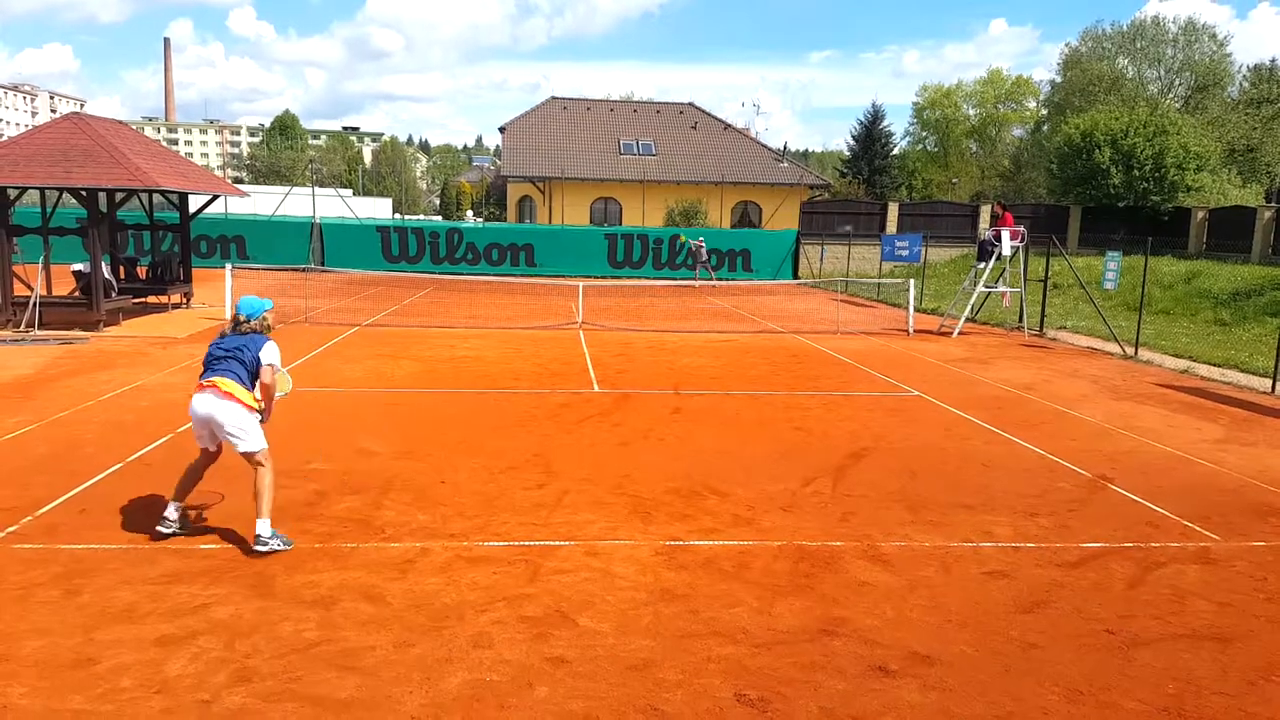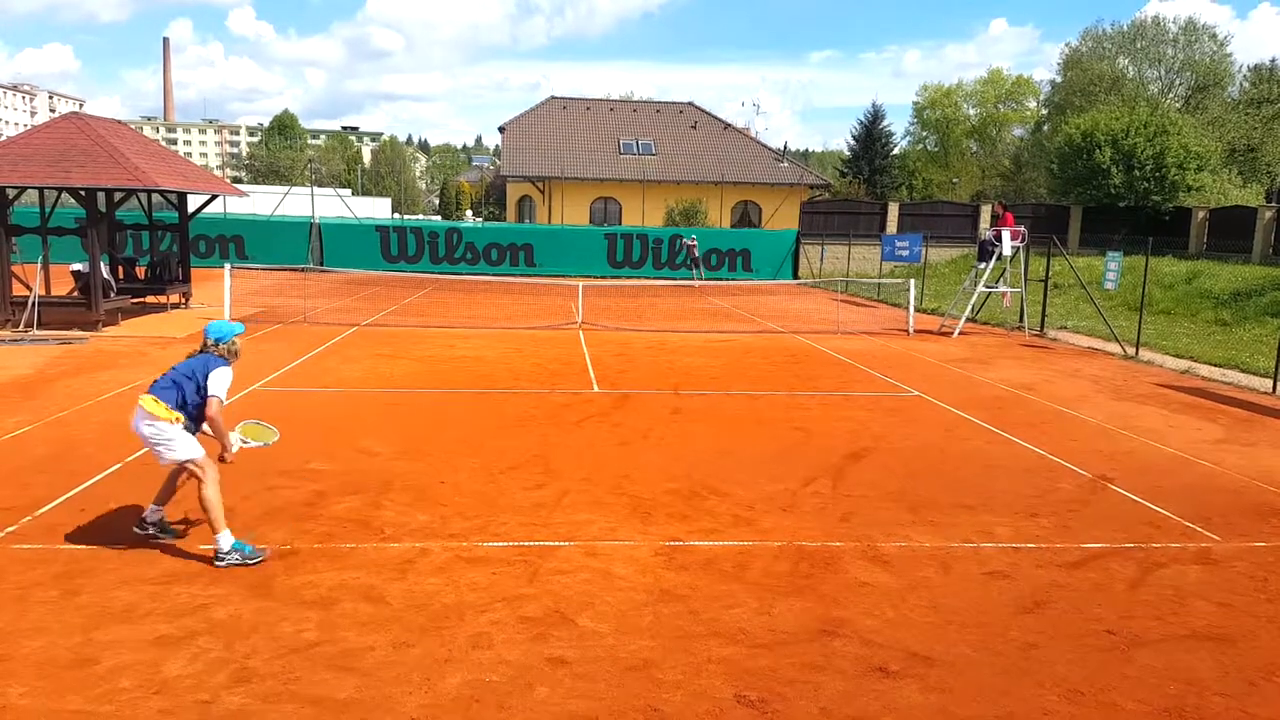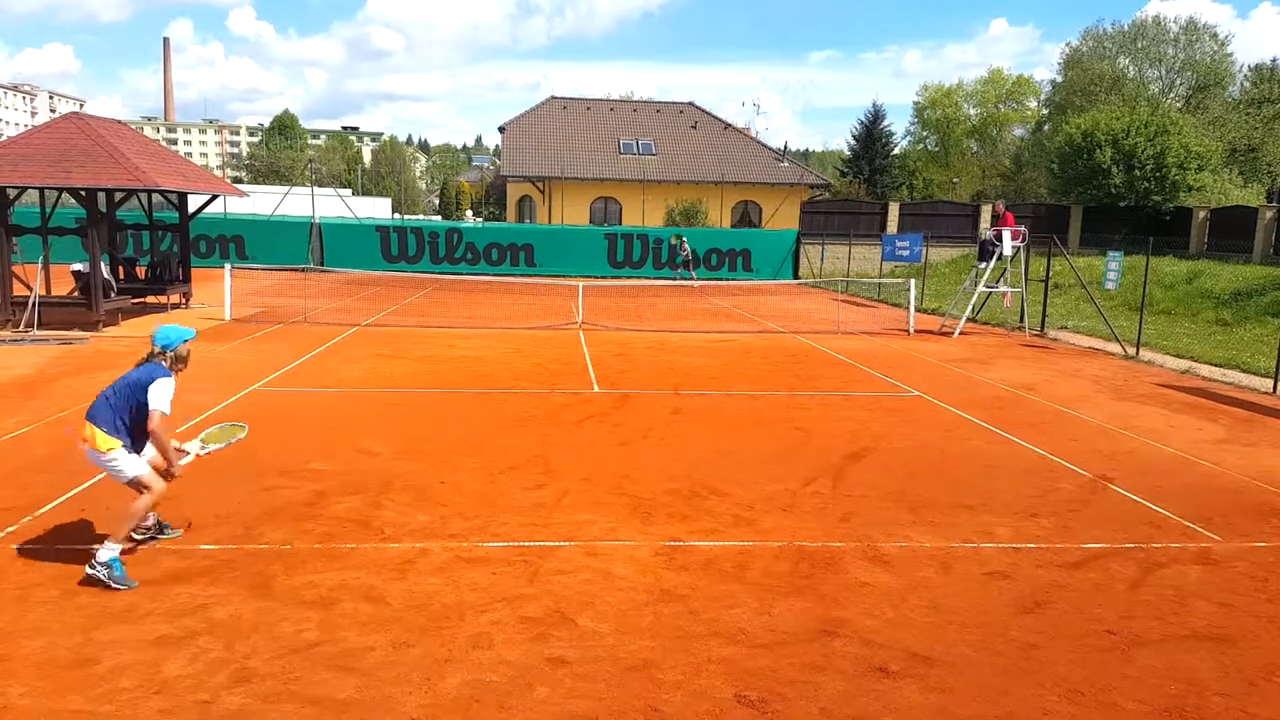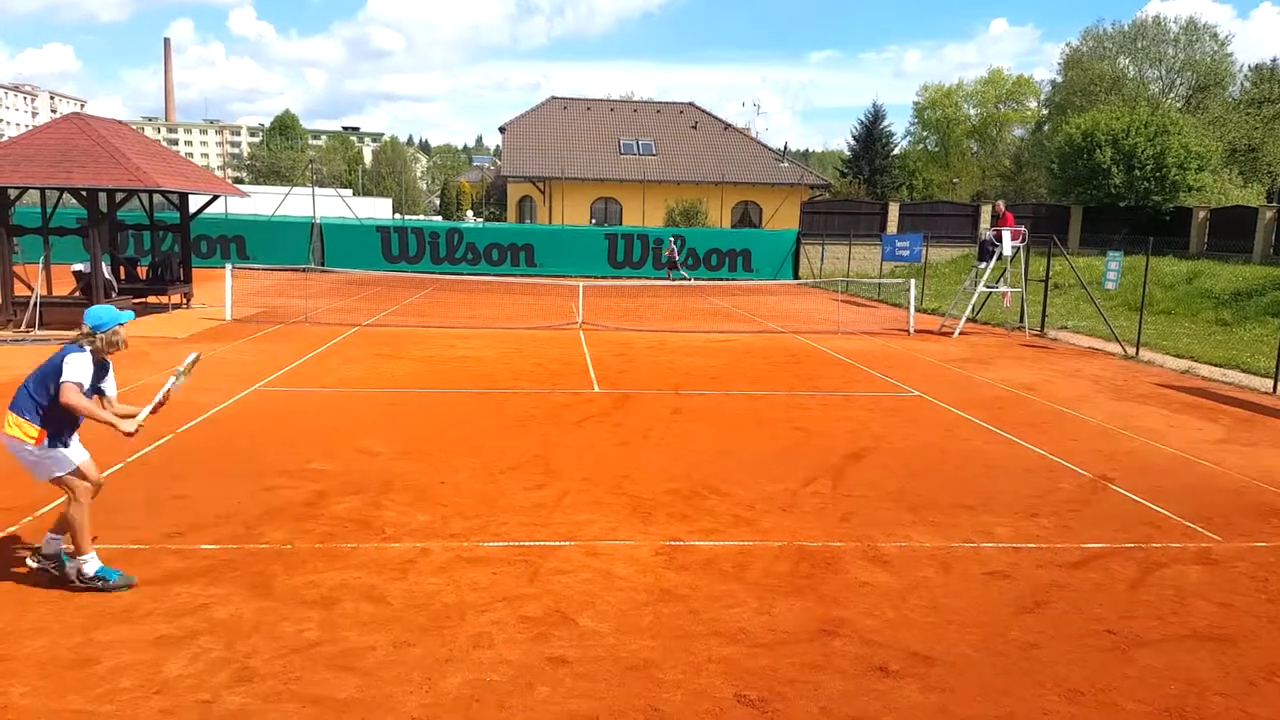
dt=0.2s
person 1, frame 1
left shoulder: (220, 342)
right shoulder: (266, 344)
right elbow: (267, 380)
right wrist: (268, 409)
left hip: (200, 402)
right hip: (231, 406)
left knee: (208, 456)
right knee: (263, 463)
left ankle: (171, 516)
right ankle: (264, 534)
person 1, frame 2
left shoulder: (196, 362)
right shoulder: (222, 368)
right elbow: (212, 414)
left wrist: (210, 434)
right wrist: (227, 446)
left hip: (146, 416)
right hip: (160, 420)
left knee: (188, 463)
right knee: (207, 474)
left ankle: (151, 520)
right ankle: (227, 547)
person 1, frame 3
left shoulder: (149, 371)
right shoulder: (164, 379)
right elbow: (155, 427)
left wrist: (173, 448)
right wrist: (172, 460)
left hip: (110, 434)
right hip: (106, 441)
left knee: (159, 468)
right knee: (155, 488)
left ankle: (146, 525)
right ankle: (104, 560)
person 1, frame 4
left shoulder: (102, 364)
right shoulder: (80, 357)
left elbow: (112, 408)
right elbow: (68, 398)
left wrist: (147, 410)
right wrist: (117, 423)
left hip: (54, 431)
right hip: (30, 432)
left knee: (93, 481)
right knee: (82, 489)
left ankle: (49, 552)
right ankle: (88, 568)
